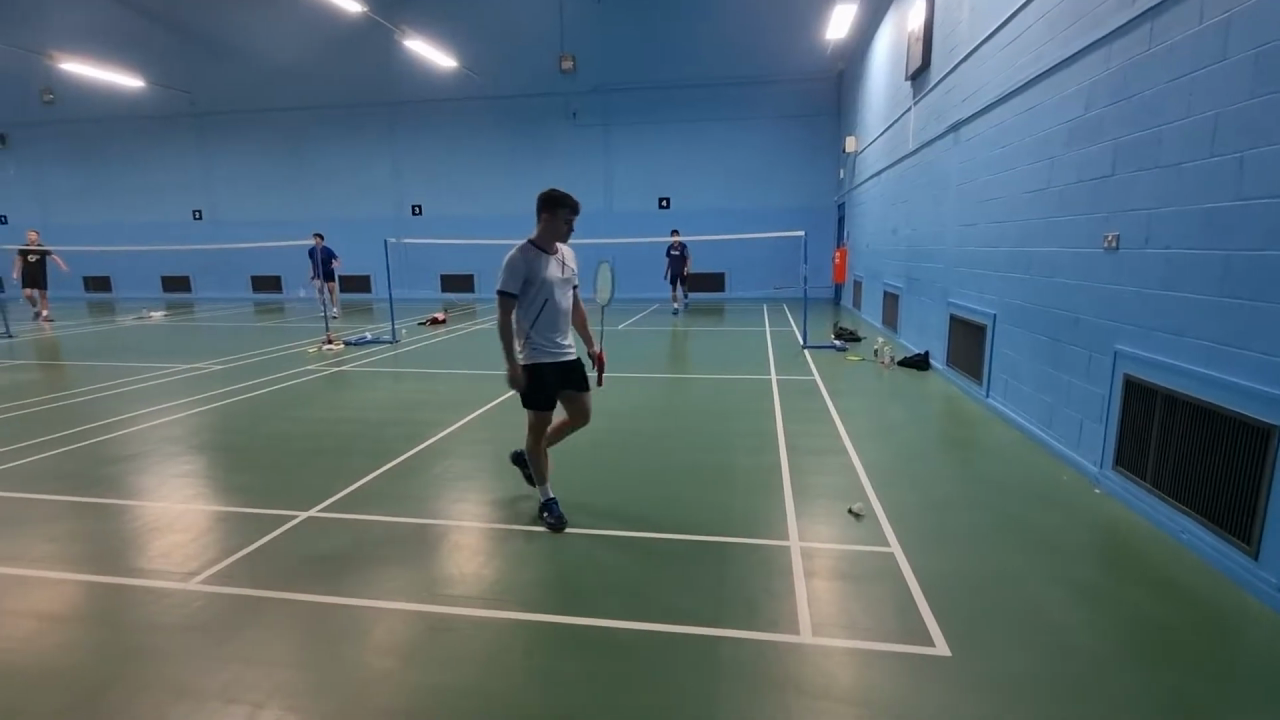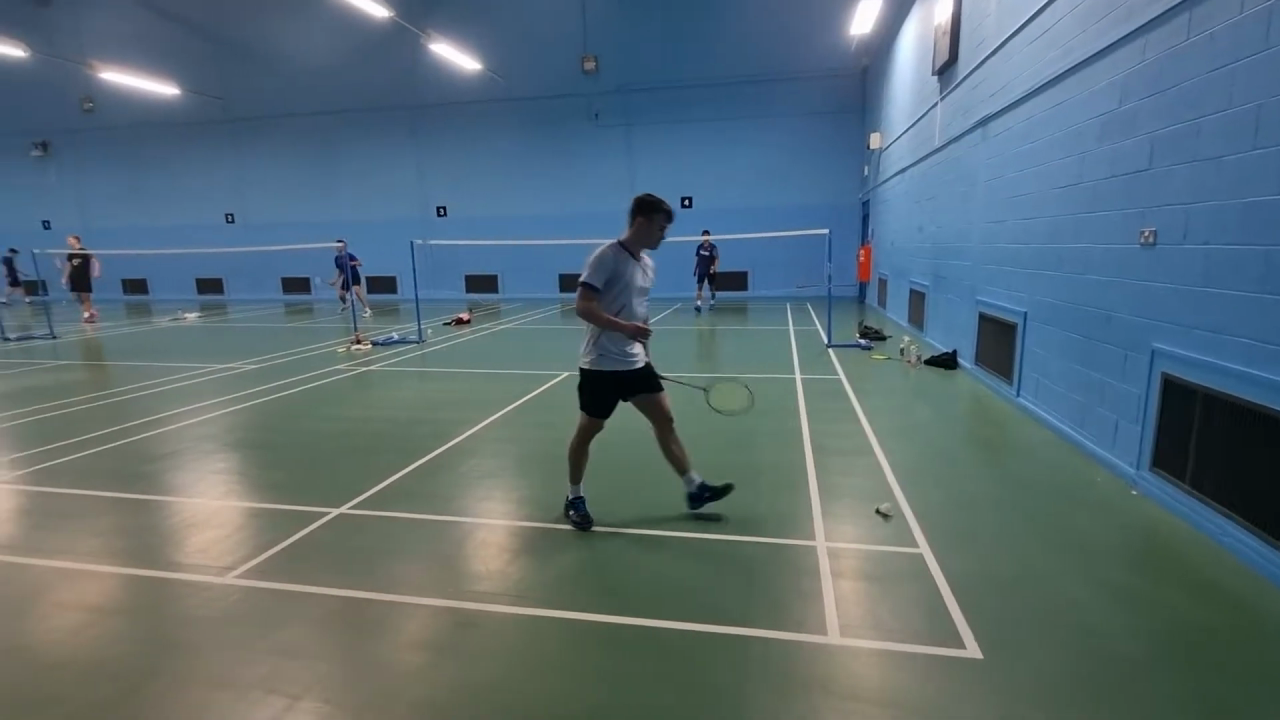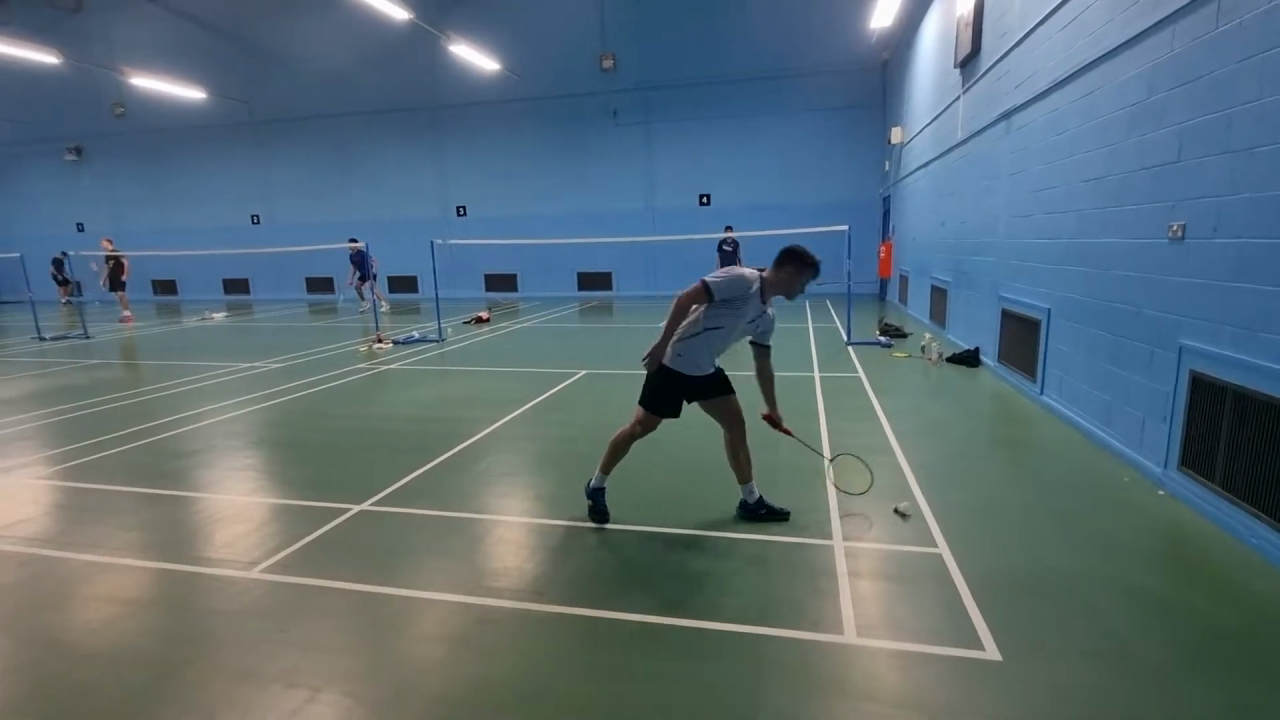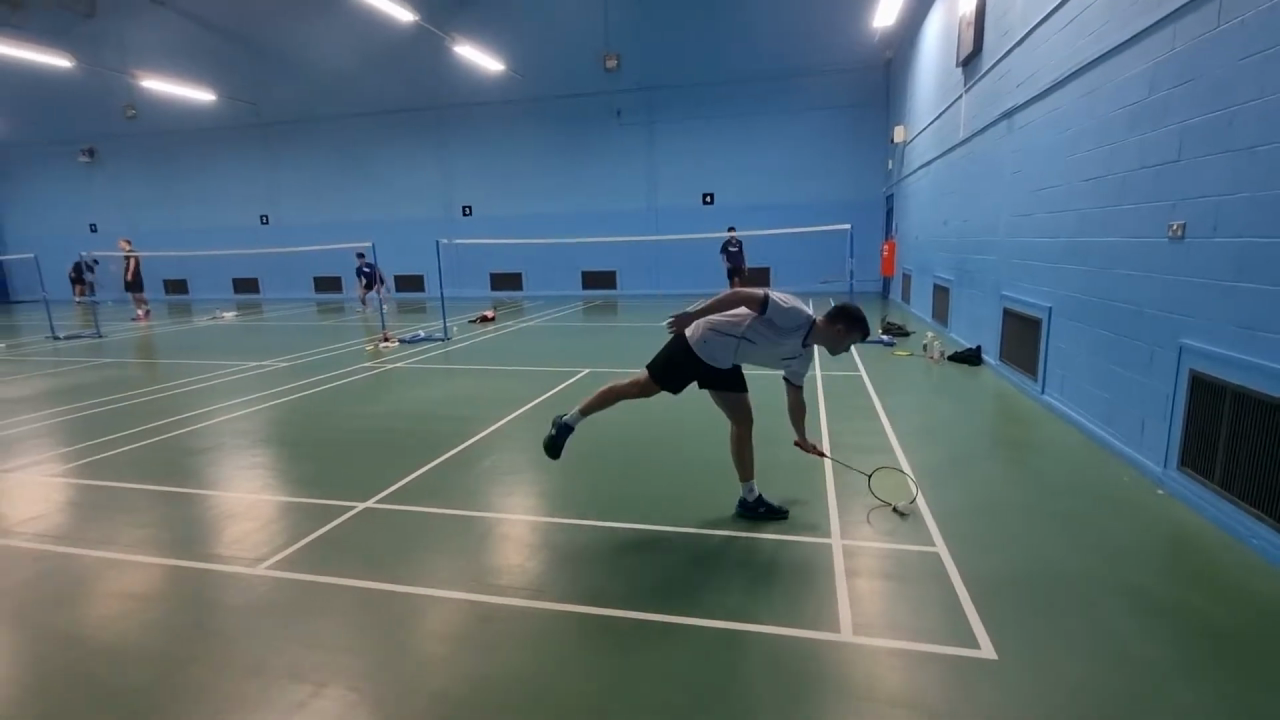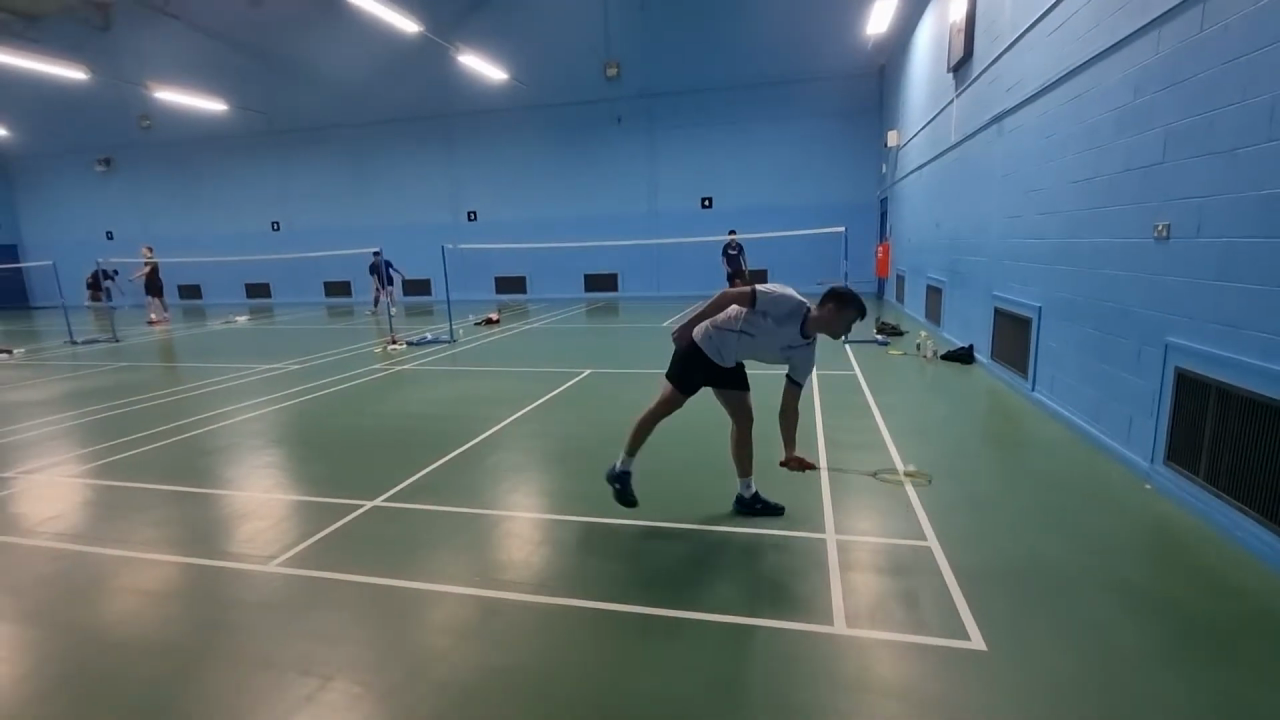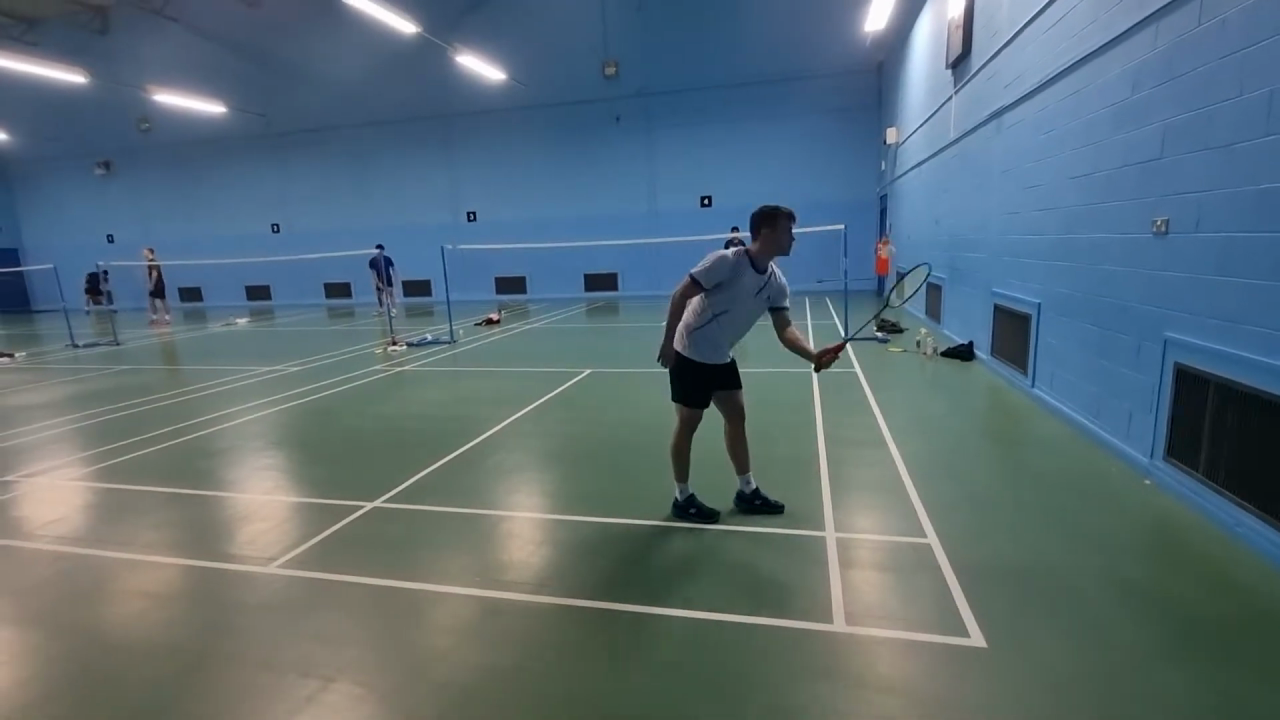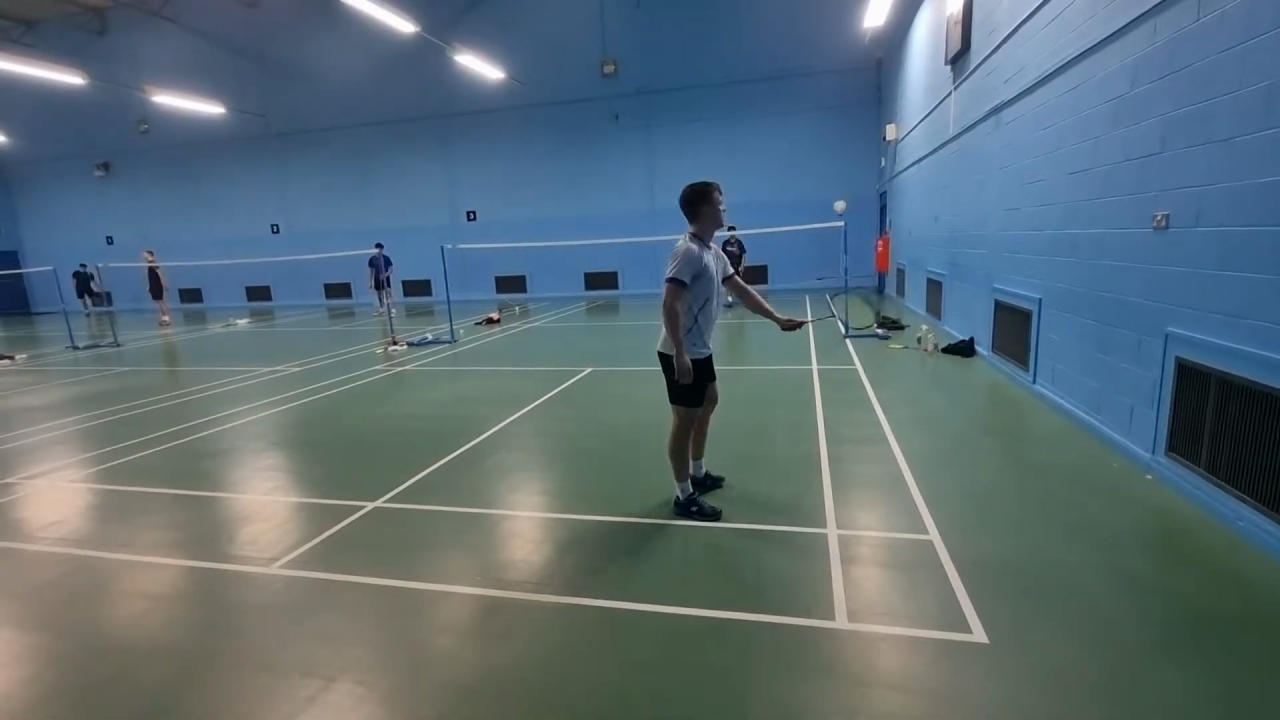
dt=0.3s
person 1, frame 1
left shoulder: (568, 255)
right shoulder: (519, 259)
right elbow: (504, 314)
left wrist: (591, 344)
right wrist: (512, 364)
left hip: (568, 354)
right hip: (536, 359)
left knee: (581, 416)
right knee: (540, 426)
left ankle: (526, 455)
right ankle: (546, 500)
person 1, frame 2
left shoulder: (647, 264)
right shoulder: (606, 257)
right elbow: (582, 306)
left wrist: (640, 344)
right wrist: (624, 327)
left hip: (634, 363)
right hip: (601, 364)
left knee: (664, 419)
right knee: (589, 429)
left ankle: (696, 490)
right ankle: (574, 498)
person 1, frame 3
left shoulder: (765, 314)
right shoulder: (741, 280)
left elbow: (763, 364)
right elbow: (685, 298)
left wrist: (772, 408)
right wrist: (663, 343)
left hip: (706, 370)
right hip: (674, 362)
left knee: (735, 422)
right knee: (640, 427)
left ankle: (751, 501)
right ankle: (597, 486)
person 1, frame 4
left shoulder: (803, 356)
right shoulder: (796, 314)
left elbow: (795, 399)
right elbow: (740, 296)
left wrist: (802, 437)
right wrist: (694, 315)
left hip: (723, 362)
right hip: (697, 345)
left knee: (743, 421)
right knee: (637, 388)
left ankle: (750, 498)
right ankle: (567, 423)
person 1, frame 5
left shoulder: (805, 352)
right shoulder: (788, 303)
left elbow: (789, 406)
right elbow: (731, 295)
left wrist: (790, 452)
right wrist: (692, 323)
left hip: (728, 361)
right hip: (703, 345)
left knee: (744, 419)
right knee: (665, 407)
left ankle: (746, 494)
right ankle: (622, 470)
person 1, frame 6
left shoulder: (776, 283)
right shoulder: (725, 262)
left elbow: (786, 330)
right elbow: (681, 297)
left wrist: (812, 355)
right wrist: (668, 343)
left hip: (721, 358)
right hip: (691, 355)
left knee: (736, 416)
right knee: (688, 423)
left ankle: (748, 493)
right ankle: (682, 499)
person 1, frame 7
left shoulder: (714, 251)
right shoulder: (688, 251)
left elbow: (742, 291)
right elbow: (670, 304)
left wrist: (778, 319)
right wrist: (680, 354)
left hip: (699, 349)
right hip: (681, 353)
left knee: (707, 405)
right knee: (685, 420)
left ankle: (697, 474)
right ankle: (684, 497)
